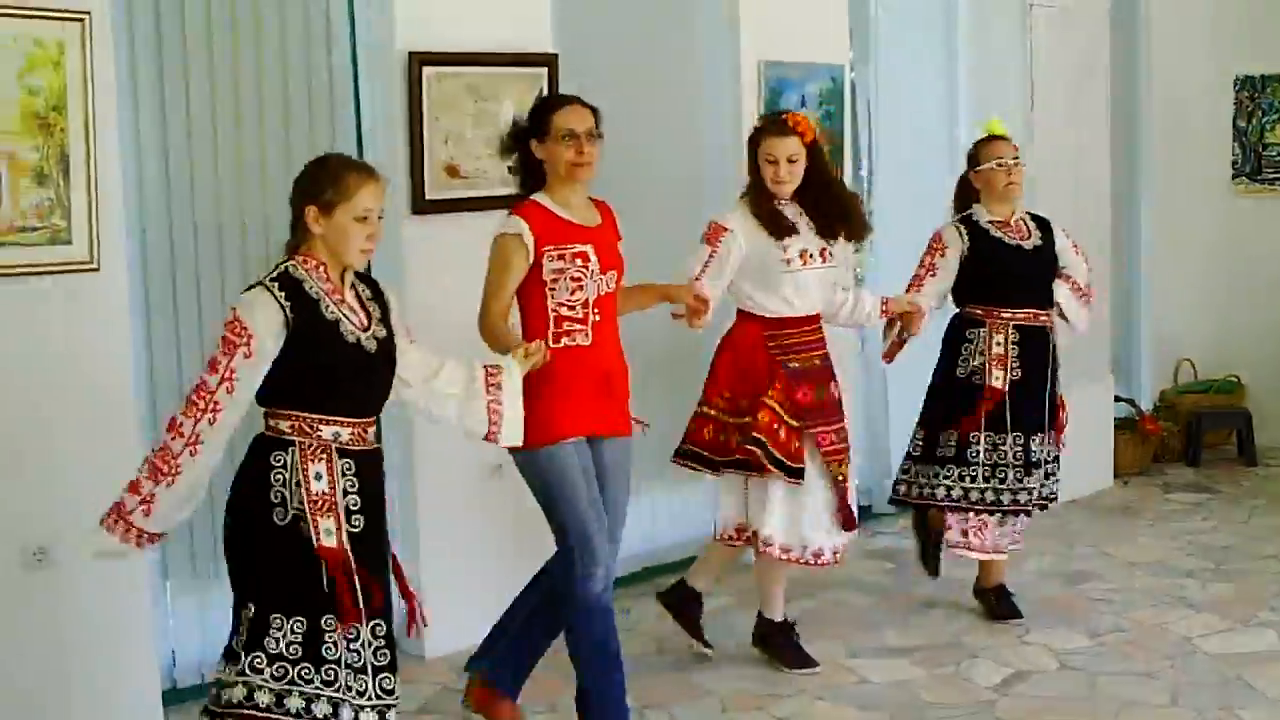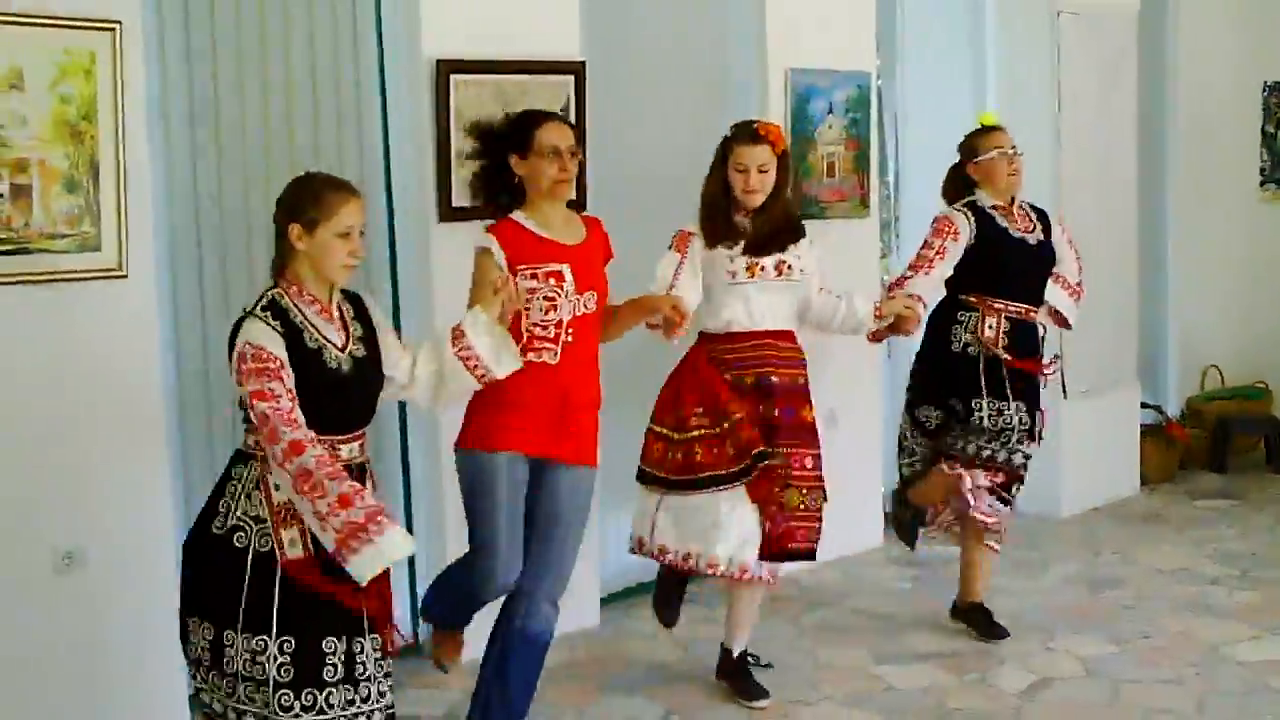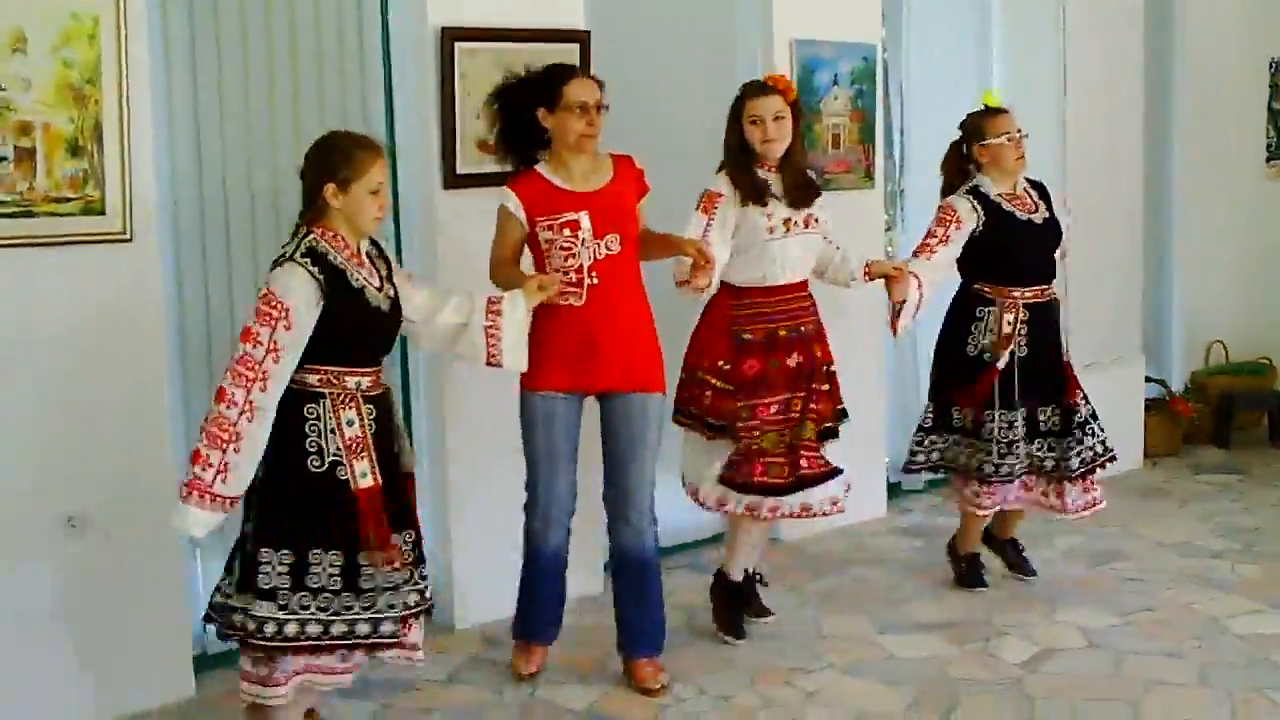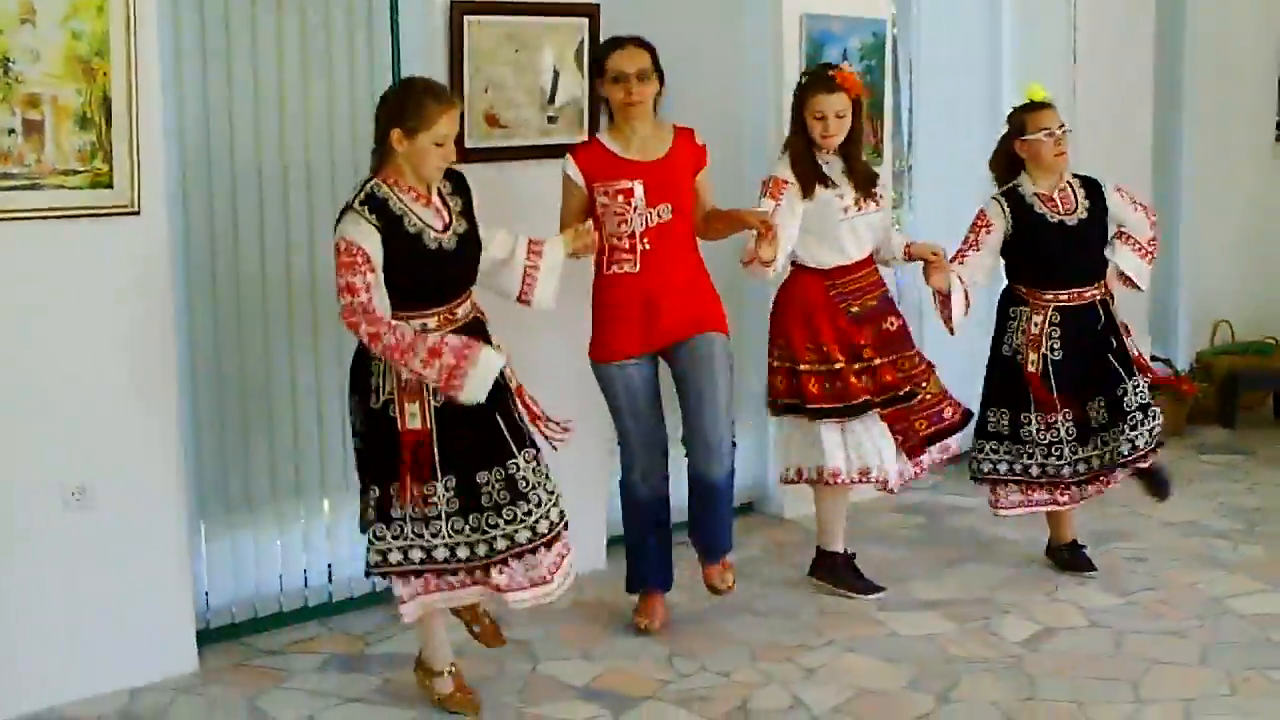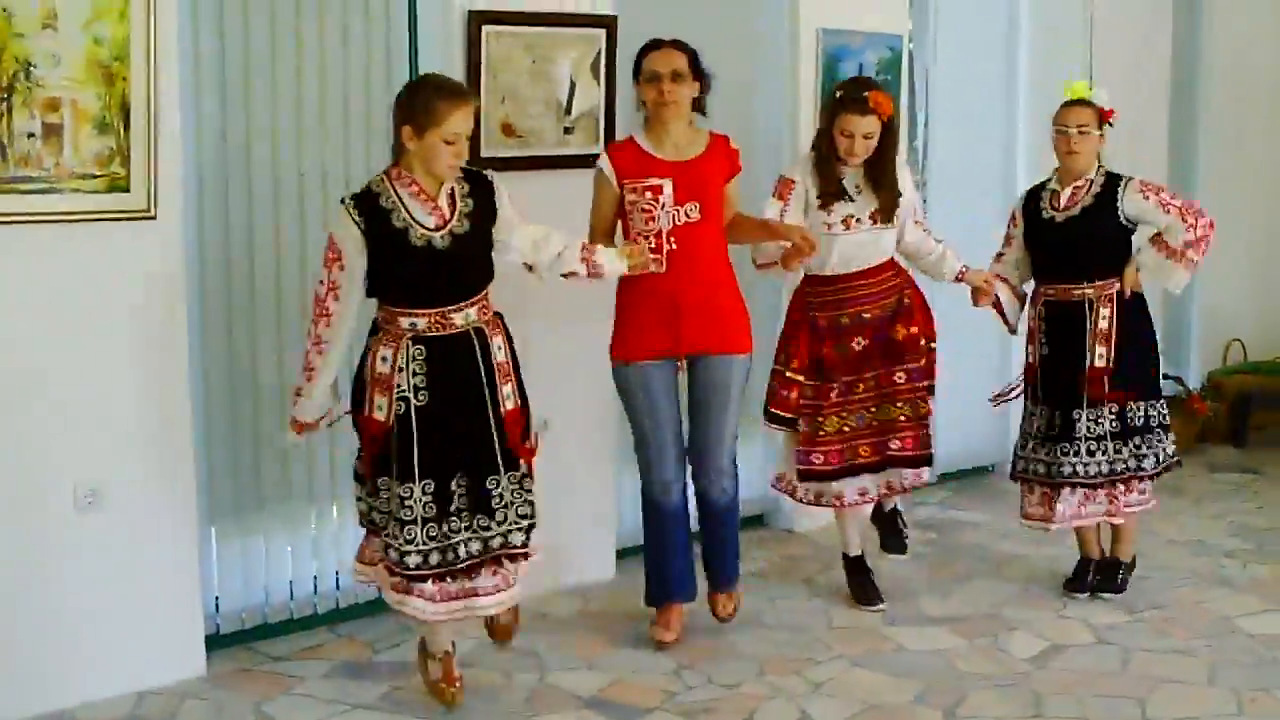
dt=0.5s
person 1, frame 1
left shoulder: (604, 217)
right shoulder: (523, 226)
right elbow: (493, 319)
left wrist: (669, 293)
right wrist: (519, 357)
left hip: (607, 404)
right hip: (547, 412)
left knee: (591, 558)
right knee: (590, 561)
person 1, frame 2
left shoulder: (595, 237)
right shoulder: (498, 242)
left wrist: (647, 307)
right wrist: (500, 319)
left hip: (573, 430)
right hip: (502, 424)
left knee: (541, 590)
right knee: (496, 569)
right ankle: (443, 611)
person 1, frame 3
left shoulder: (627, 174)
right shoulder: (525, 193)
right elbow: (502, 268)
left wrist: (677, 243)
right wrist: (533, 289)
left hip: (633, 359)
right hip: (554, 364)
left knee: (633, 506)
right knee: (549, 504)
left ankle: (641, 645)
right ankle: (535, 631)
person 1, frame 4
left shoulder: (688, 146)
right shoulder: (584, 162)
right elbow: (569, 239)
left wrist: (744, 218)
left hip: (694, 313)
right hip: (620, 325)
left knee: (711, 439)
right knee: (643, 458)
left ankle: (713, 544)
right ankle: (650, 582)
person 1, frame 5
left shoulder: (722, 153)
right shoulder: (618, 160)
right elbow: (598, 241)
left wrist: (777, 228)
left hip: (718, 322)
right hip: (643, 331)
left knee: (715, 463)
right knee: (661, 469)
left ankle: (723, 576)
right ankle: (671, 596)
person 2, frame 1
left shoulder: (372, 299)
right shoulder: (271, 303)
left elbow: (424, 379)
right elbow: (209, 412)
left wrist: (511, 371)
right wrist: (144, 509)
left hip: (356, 491)
right hip: (291, 497)
left knee: (344, 667)
right knee: (301, 665)
person 2, frame 2
left shoulder: (358, 312)
right shoulder: (262, 333)
left elbow: (413, 376)
right elbow: (291, 447)
left wrist: (481, 323)
right wrist: (362, 528)
left hip: (341, 492)
right hip: (271, 517)
left knee: (334, 666)
person 2, frame 3
left shoulder: (374, 259)
right shoulder: (299, 274)
left elbow: (435, 316)
right elbow: (252, 379)
left wrist: (519, 301)
right wrist: (211, 481)
left hip: (368, 435)
right hip: (319, 439)
left knee: (362, 578)
right knee: (321, 587)
person 2, frame 4
left shoulder: (455, 191)
right shoulder: (362, 221)
left elbow: (489, 255)
right elbow: (370, 324)
left wrist: (561, 245)
right wrist: (448, 360)
left hip: (469, 360)
right hip: (406, 380)
left knee: (498, 491)
right knee: (429, 515)
left ankle: (471, 593)
right ankle: (435, 662)
person 2, frame 5
left shoulder: (482, 192)
right shoulder: (362, 215)
left elbow: (533, 245)
right elbow: (334, 308)
left wrist: (612, 260)
right wrist: (313, 395)
left hip: (482, 362)
right hip: (406, 373)
left knee: (490, 500)
right knee: (420, 513)
left ankle: (494, 597)
right ankle: (436, 646)
person 3, frame 1
left shoulder: (819, 219)
right shoulder: (738, 222)
right elbow: (704, 284)
left wrist: (884, 306)
right wrist: (696, 310)
left hip: (807, 358)
right hip: (760, 358)
left knee: (804, 489)
right knee: (784, 495)
left ankle: (688, 591)
right ankle: (774, 624)
person 3, frame 2
left shoulder: (793, 235)
right shoulder: (697, 234)
left elbow: (816, 306)
right elbow: (676, 298)
left wrist: (877, 309)
right wrist: (669, 319)
left hip: (784, 378)
right hip: (718, 375)
left knee: (774, 517)
right knee: (733, 511)
left ankle: (734, 654)
right ankle: (676, 569)
person 3, frame 3
left shoulder: (804, 184)
right shoulder: (725, 188)
right elbow: (705, 253)
left wrist: (870, 268)
right wrist: (697, 274)
left hip: (797, 324)
right hip: (744, 327)
left knee: (787, 458)
right knee: (757, 460)
left ankle: (735, 575)
right ankle: (731, 581)
person 3, frame 4
left shoulder: (854, 167)
right shoulder: (789, 174)
right elbow: (770, 235)
left wrist: (910, 249)
right wrist: (763, 253)
left hip: (867, 297)
right hip: (818, 305)
left knee: (903, 405)
right knee: (850, 426)
left ankle: (827, 485)
right ankle: (832, 555)
person 3, frame 5
left shoulder: (893, 174)
right shoulder: (802, 177)
left elbow: (914, 236)
right elbow: (767, 243)
left wrist: (963, 273)
right wrist: (786, 252)
left hip: (890, 303)
right hip: (825, 309)
left knee: (896, 424)
right knee: (837, 435)
left ankle: (887, 501)
right ankle: (855, 559)
person 4, frame 1
left shoulder: (1046, 230)
right shoulder: (958, 233)
left elbow: (1077, 278)
right elbow: (925, 290)
left wrist: (1059, 307)
right wrist: (908, 323)
left hip: (1035, 357)
right hip: (979, 356)
left knee: (1017, 466)
right knee: (979, 461)
right ankle: (990, 580)
person 4, frame 2
left shoulder: (1042, 220)
right shoulder: (959, 220)
left elbow: (1067, 268)
right elbow: (925, 271)
left wrist: (1046, 308)
right wrist: (905, 309)
left hip: (1019, 352)
right hip: (969, 344)
left knee: (995, 461)
right knee: (986, 443)
left ankle: (970, 598)
right ankle: (914, 495)
person 4, frame 3
left shoulder: (1040, 194)
right shoulder: (966, 205)
left elbow: (1054, 243)
right elbow: (931, 257)
left wrist: (1040, 284)
right wrist: (904, 285)
left hip: (1039, 330)
right hip: (989, 333)
left knee: (1054, 436)
right knee: (992, 444)
left ankle: (1001, 532)
right ankle: (965, 546)
person 4, frame 4
left shoulder: (1096, 191)
right shoulder: (1003, 206)
left elbow: (1145, 222)
right elbow: (966, 264)
left wrist: (1118, 268)
right wrist: (946, 285)
left hip: (1093, 324)
right hip: (1035, 331)
left knee: (1124, 412)
right knee: (1043, 434)
left ankle: (1141, 456)
right ankle: (1063, 536)
person 4, frame 5
left shoulder: (1124, 192)
right shoulder: (1031, 202)
left elbow: (1197, 225)
right elbow: (1010, 266)
left wrist: (1143, 267)
right wrist: (991, 292)
left hip: (1113, 329)
right hip: (1054, 331)
left knee: (1117, 442)
right knee: (1061, 447)
left ankle: (1123, 554)
right ankle: (1090, 554)
